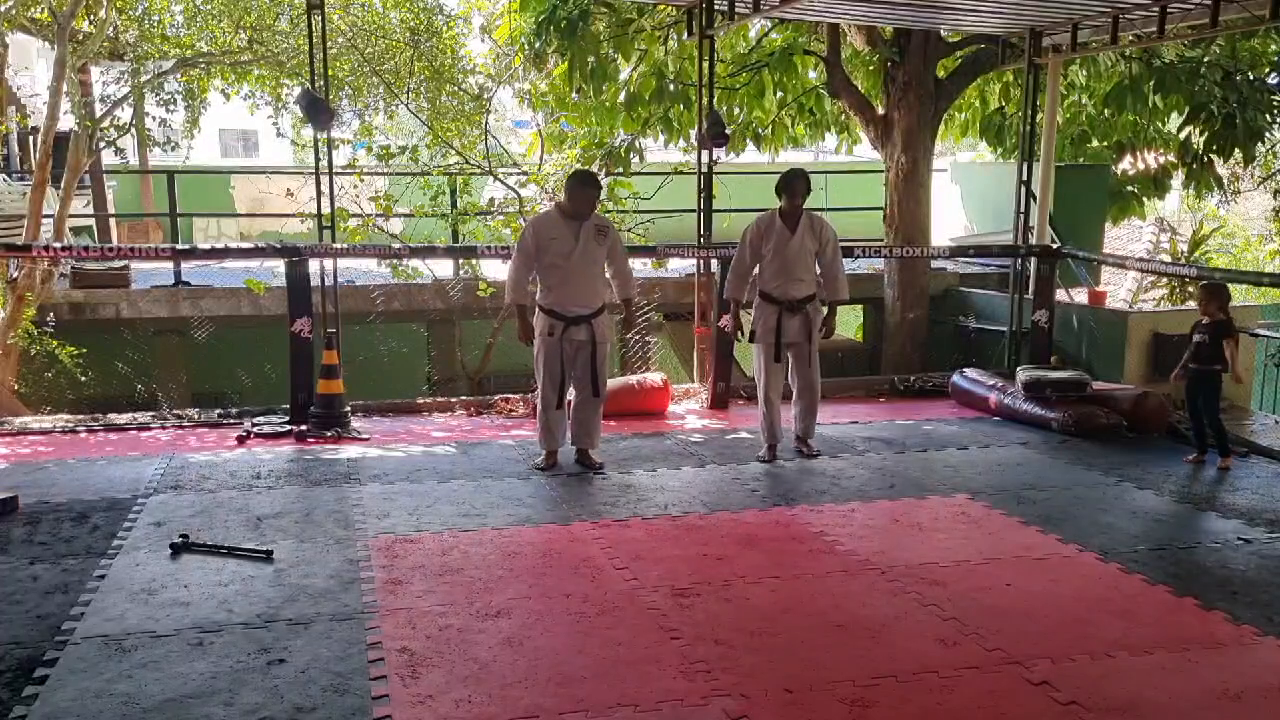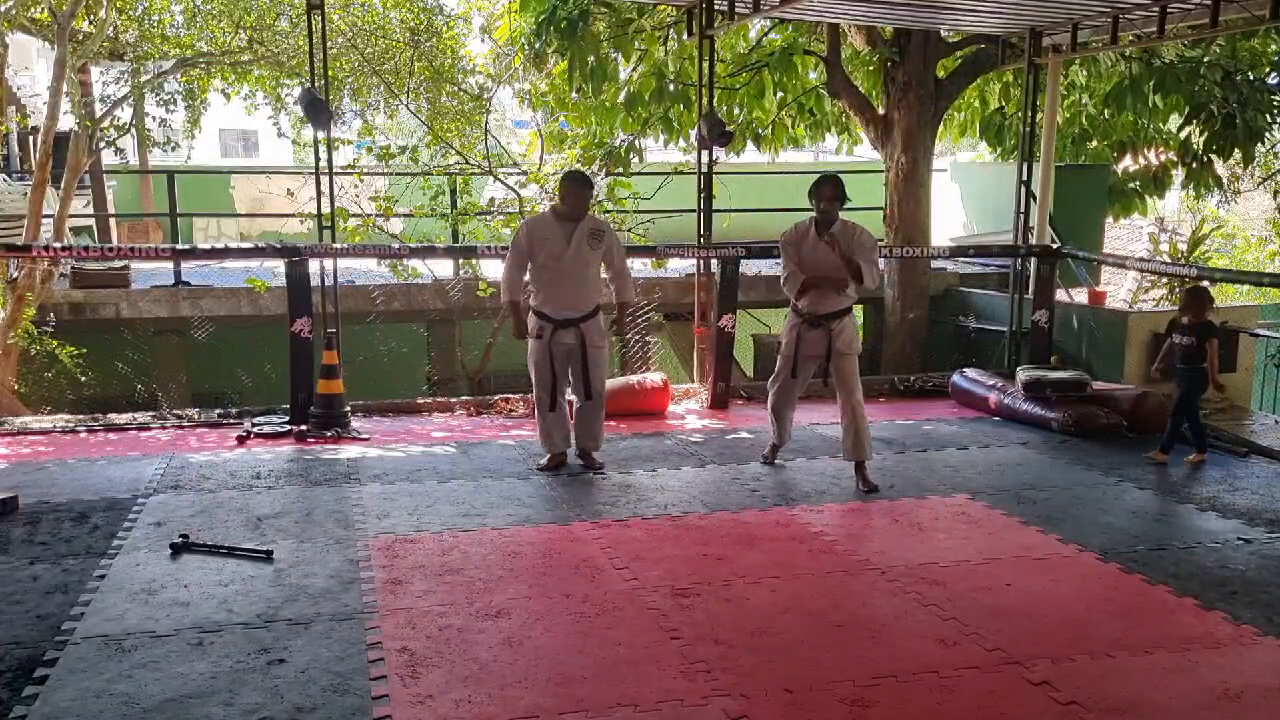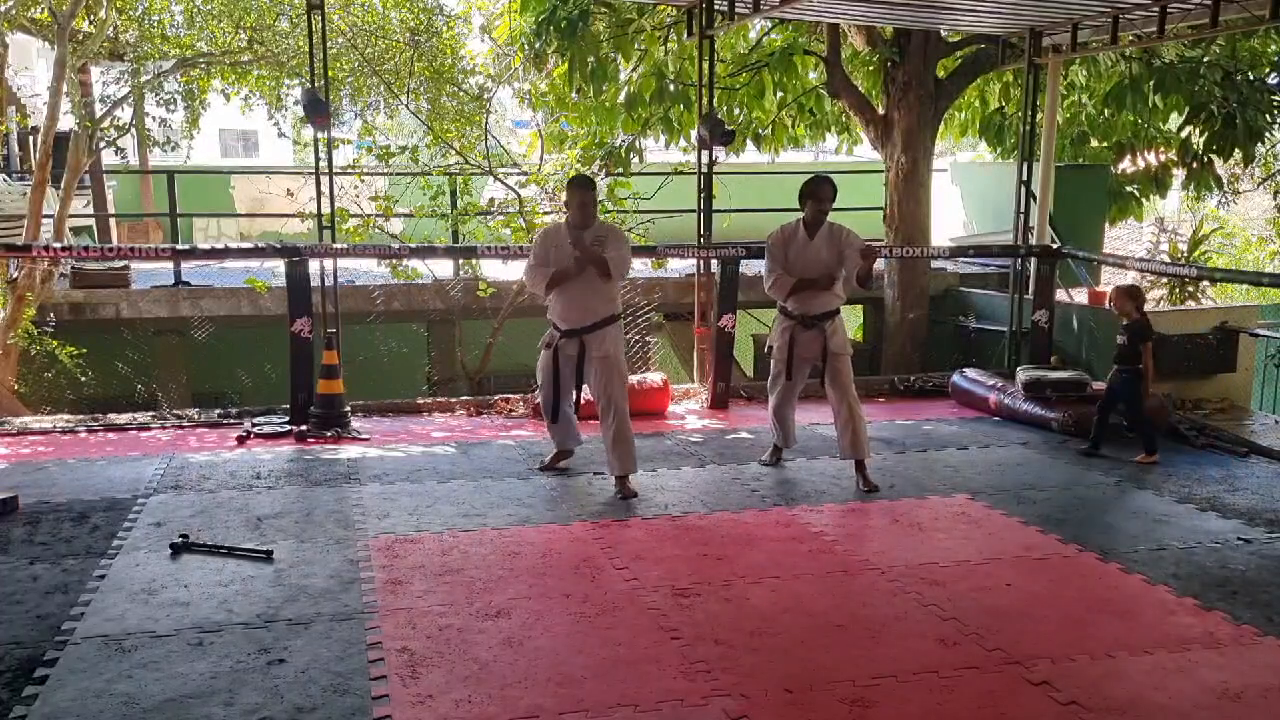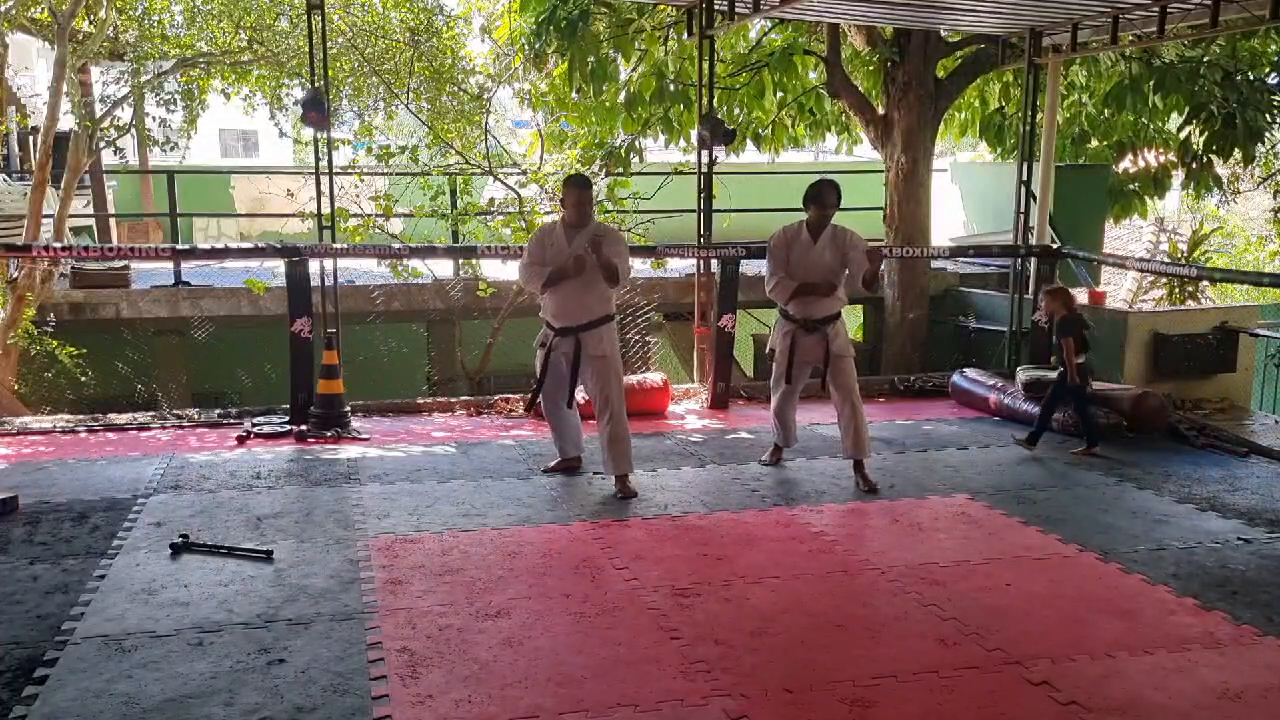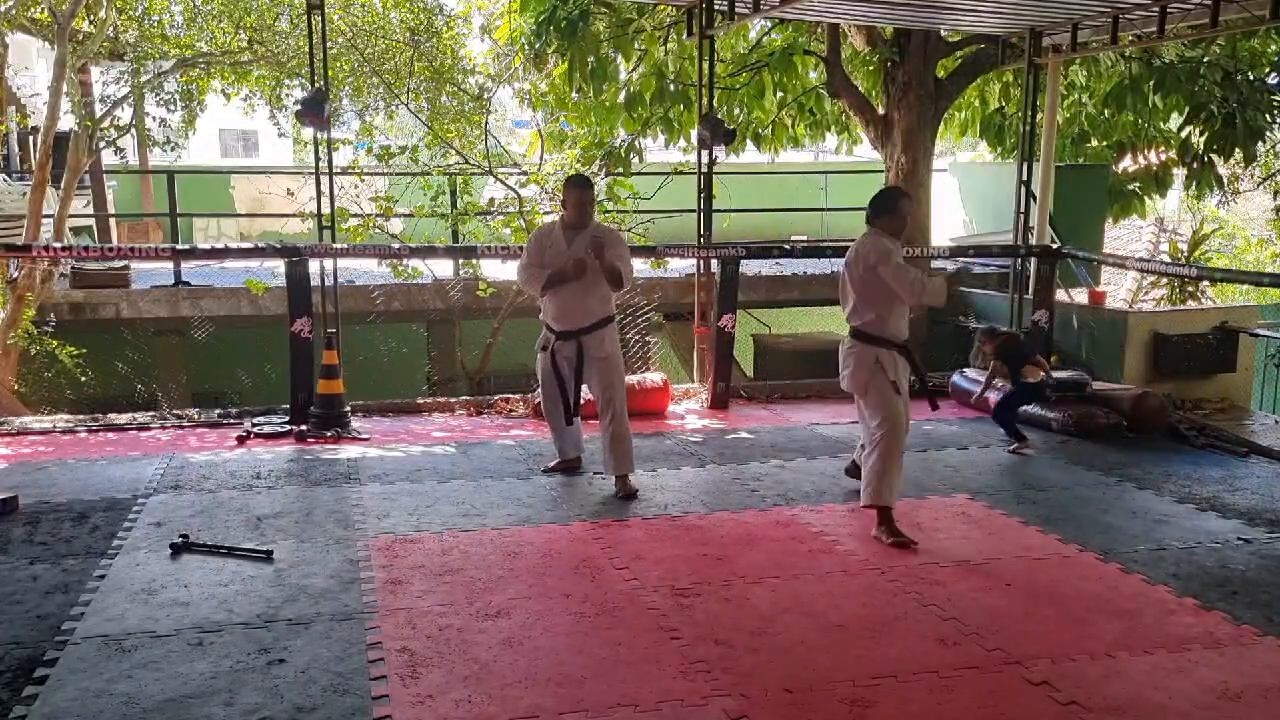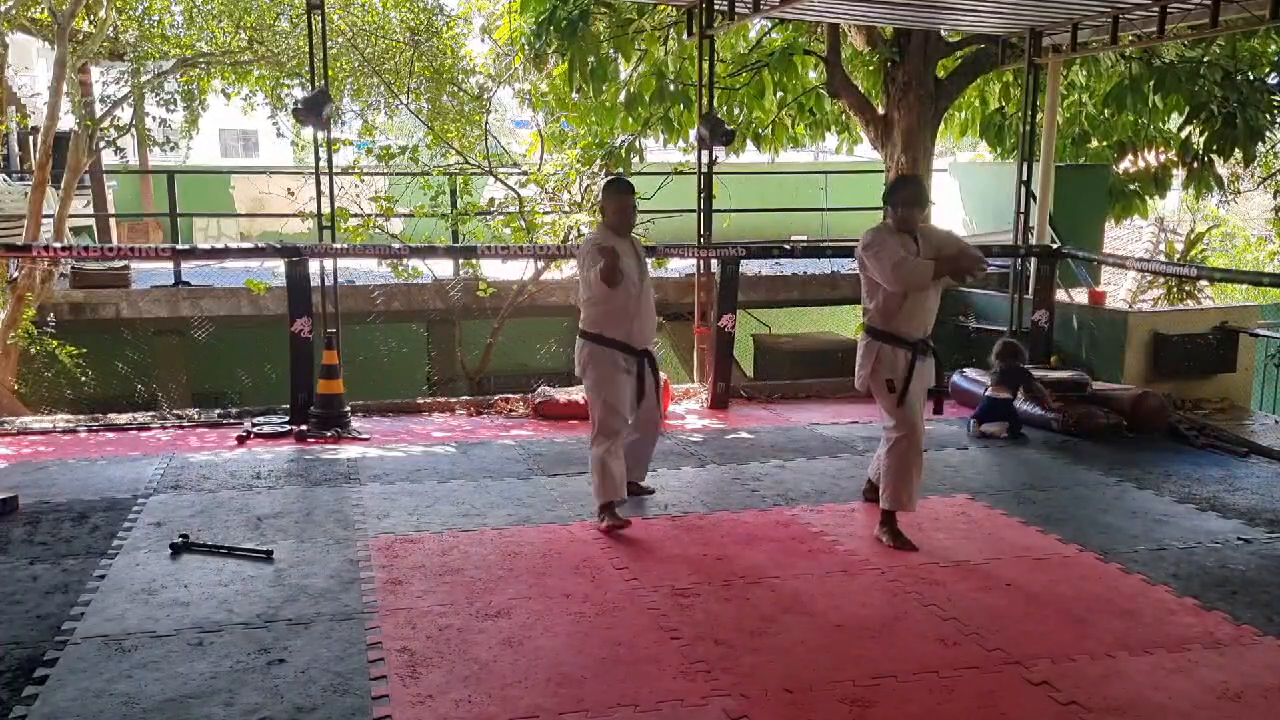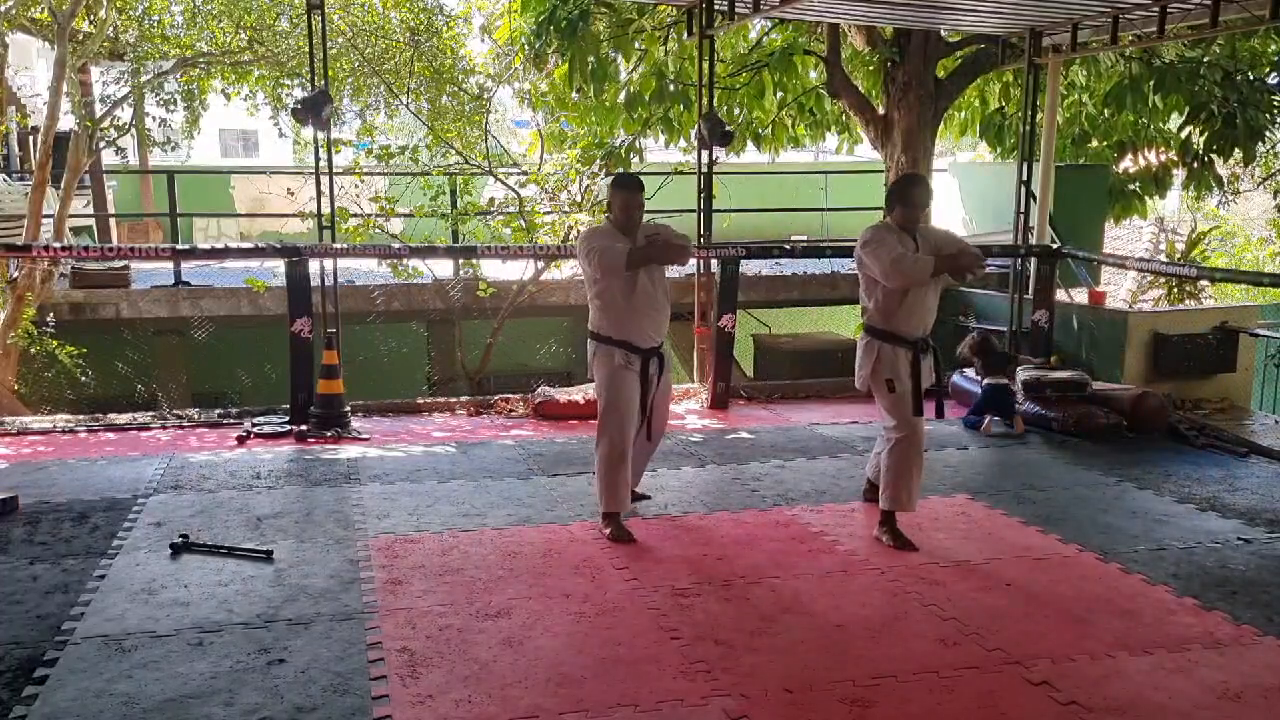
dt=0.7s
person 1, frame 1
left shoulder: (820, 227)
right shoulder: (761, 227)
left elbow: (834, 273)
right elbow: (741, 270)
left wrist: (831, 314)
right wrist: (735, 313)
left hip: (807, 312)
right hip: (770, 312)
left knee: (808, 383)
right knee: (769, 384)
left ankle: (801, 436)
right ankle: (771, 442)
person 1, frame 2
left shoulder: (857, 235)
right shoulder: (794, 235)
left elbow: (869, 278)
right elbow: (790, 280)
left wrist: (841, 253)
right wrist: (827, 283)
left hip: (839, 326)
right hip: (802, 324)
left knee: (851, 398)
right knee: (780, 392)
left ankle: (861, 469)
right ankle: (777, 442)
person 1, frame 3
left shoulder: (843, 236)
right shoulder: (781, 237)
left elbow: (861, 280)
right elbow: (774, 284)
left wrist: (867, 264)
right wrist: (814, 283)
left hip: (829, 327)
right hip: (791, 327)
left knee: (845, 396)
right knee: (781, 394)
left ankle: (861, 469)
right ankle: (779, 445)
person 1, frame 4
left shoulder: (846, 239)
right shoulder: (784, 238)
left elbow: (866, 281)
right elbow: (775, 286)
left wrist: (874, 266)
right wrist: (814, 288)
left hip: (830, 330)
right hip: (792, 329)
left knee: (848, 396)
right knee: (783, 394)
left ankle: (859, 468)
right ankle: (780, 444)
person 1, frame 5
left shoulder: (864, 249)
right shoulder: (879, 250)
right elbow: (917, 288)
right wrist: (953, 278)
left hip: (878, 350)
right hip: (872, 353)
left knee: (884, 422)
right knee: (890, 429)
left ankle: (859, 464)
right ankle: (884, 521)
person 1, frame 6
left shoulder: (932, 237)
right shoulder: (876, 240)
left elbow: (975, 260)
right elbow: (901, 274)
left wrist: (952, 265)
right wrist: (948, 265)
left hip: (917, 351)
right hip: (886, 351)
left knee: (906, 428)
right knee: (906, 433)
left ankle: (874, 486)
right ankle: (887, 522)
person 1, frame 7
left shoulder: (928, 236)
right shoulder: (875, 238)
left elbow: (971, 256)
right elbow: (901, 269)
left wrist: (954, 264)
right wrist: (947, 263)
left hip: (914, 350)
right hip: (886, 350)
left knee: (898, 424)
right knee: (906, 431)
left ankle: (874, 485)
right ankle: (887, 523)
person 2, frame 1
left shoulder: (604, 227)
right shoulder: (539, 226)
left elbow: (620, 270)
right elbow: (519, 274)
left wrist: (628, 310)
right wrist: (522, 319)
left hip: (594, 323)
right hip: (553, 323)
left knee: (592, 391)
right knee: (550, 390)
left ankle: (584, 449)
right ankle: (550, 450)
person 2, frame 2
left shoulder: (601, 230)
right shoulder: (533, 228)
left elbow: (619, 272)
right elbow: (513, 272)
left wrist: (621, 312)
right wrist: (516, 315)
left hip: (588, 325)
right hip: (545, 326)
left knee: (592, 392)
right knee: (547, 393)
left ankle: (586, 448)
right ankle: (557, 451)
person 2, frame 3
left shoulder: (611, 235)
right shoulder: (548, 236)
left elbow: (616, 270)
right elbow: (533, 277)
left wrist: (588, 252)
right wrist: (568, 271)
left hip: (602, 334)
right hip: (560, 334)
left knee: (613, 404)
right knee: (550, 396)
left ankle: (622, 475)
right ankle: (565, 446)
person 2, frame 4
left shoulder: (609, 235)
right shoulder: (544, 235)
left elbow: (618, 277)
right elbow: (528, 276)
left wrist: (601, 257)
right wrist: (565, 270)
left hip: (596, 334)
right hip: (555, 334)
left knee: (610, 402)
right knee: (555, 400)
left ankle: (621, 475)
right ankle: (570, 455)
person 2, frame 5
left shoulder: (608, 237)
right shoulder: (542, 237)
left elbow: (622, 280)
right elbow: (527, 277)
left wrist: (604, 261)
right wrist: (565, 273)
left hip: (598, 336)
right hip: (556, 337)
left knee: (612, 403)
right knee: (556, 403)
left ankle: (621, 475)
right ankle: (570, 456)
person 2, frame 6
left shoulder: (633, 245)
right shoulder: (596, 246)
right elbow: (606, 282)
right wrist: (610, 263)
left hip: (638, 351)
right hip: (603, 351)
left knee: (648, 420)
right knee: (609, 426)
left ankle: (630, 477)
right ankle: (608, 508)
person 2, frame 7
left shoulder: (655, 233)
right shoulder: (593, 238)
left elbow: (683, 251)
right elbow: (608, 260)
left wrist: (652, 249)
right wrist: (652, 251)
left hip: (651, 352)
right hip: (614, 352)
left knee: (651, 427)
right knee: (617, 431)
left ankle: (624, 486)
right ankle: (610, 514)
